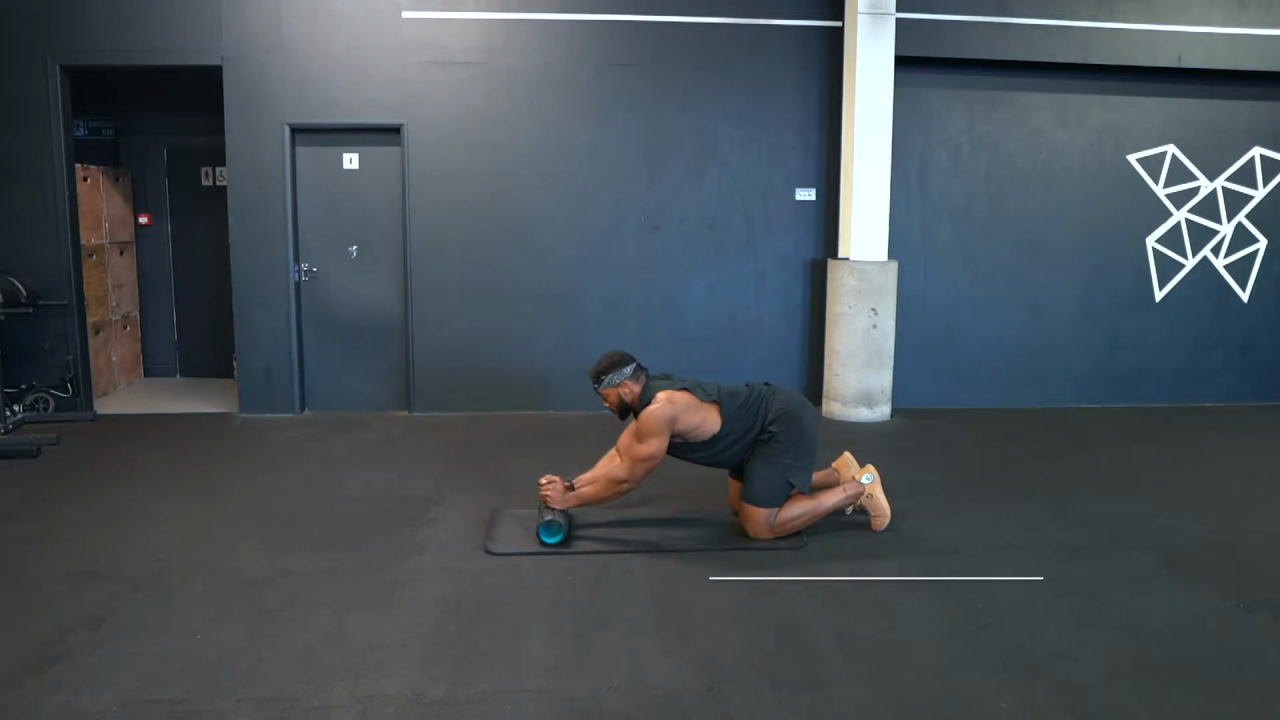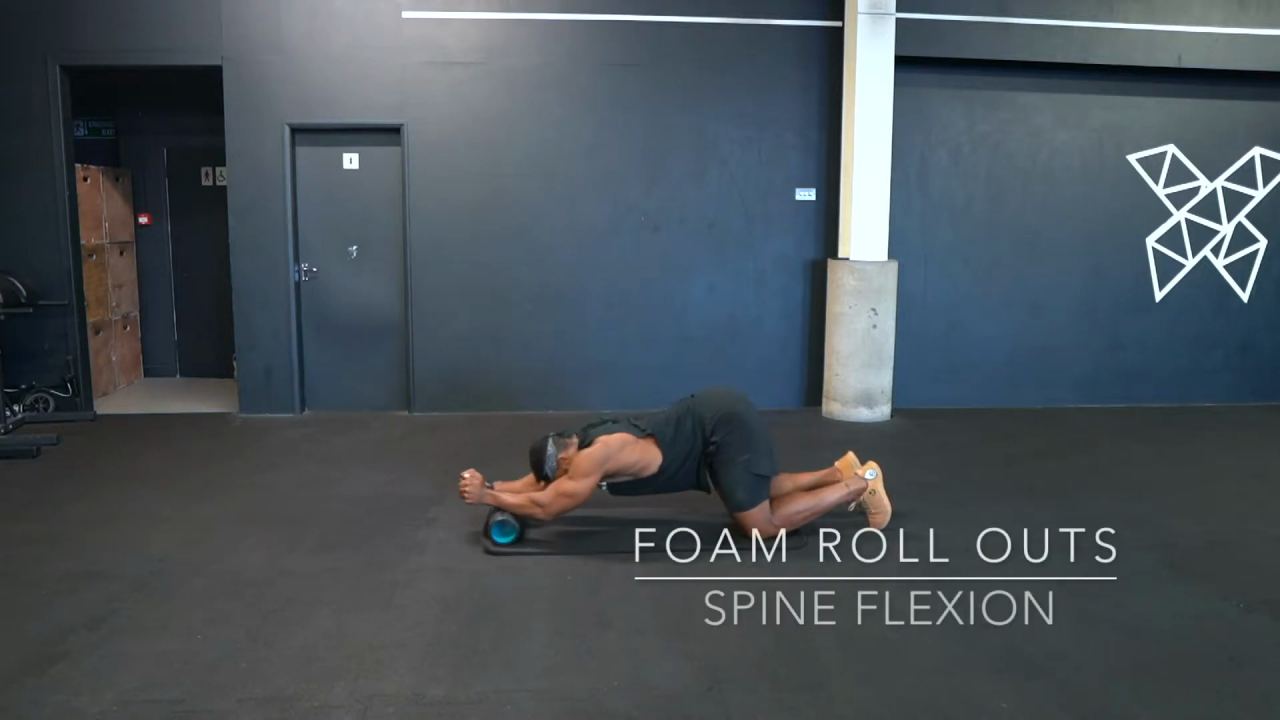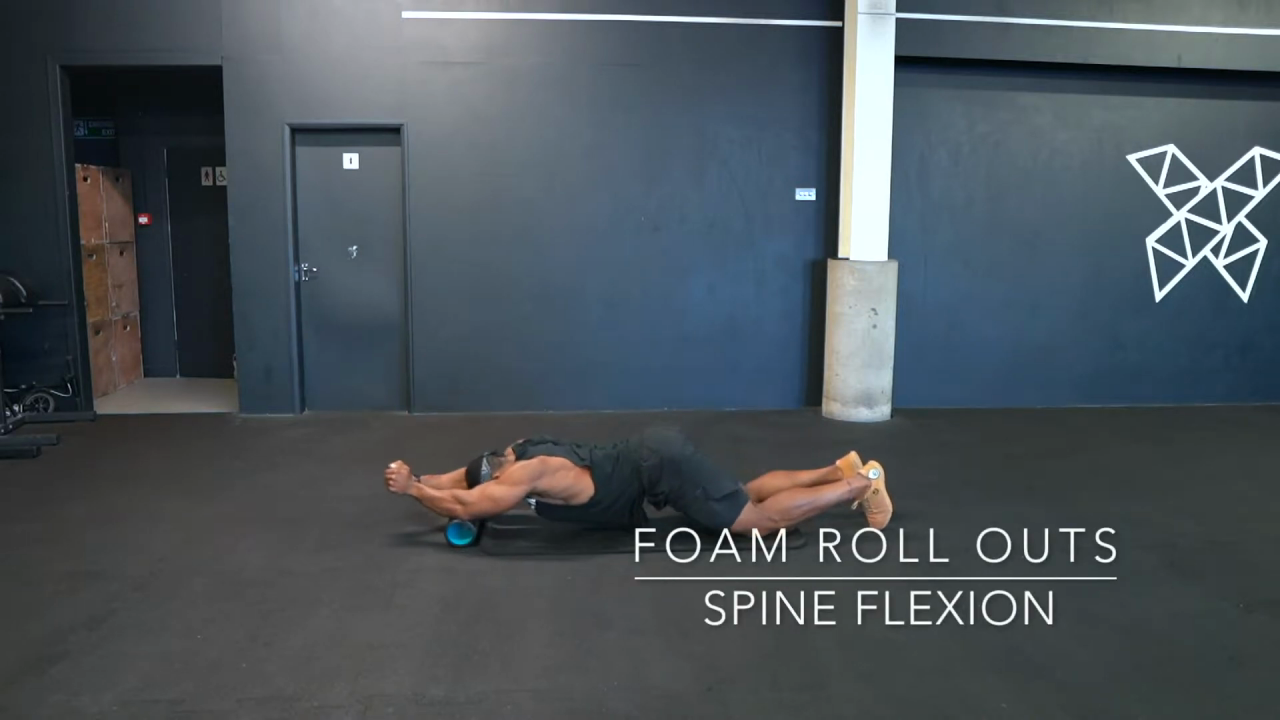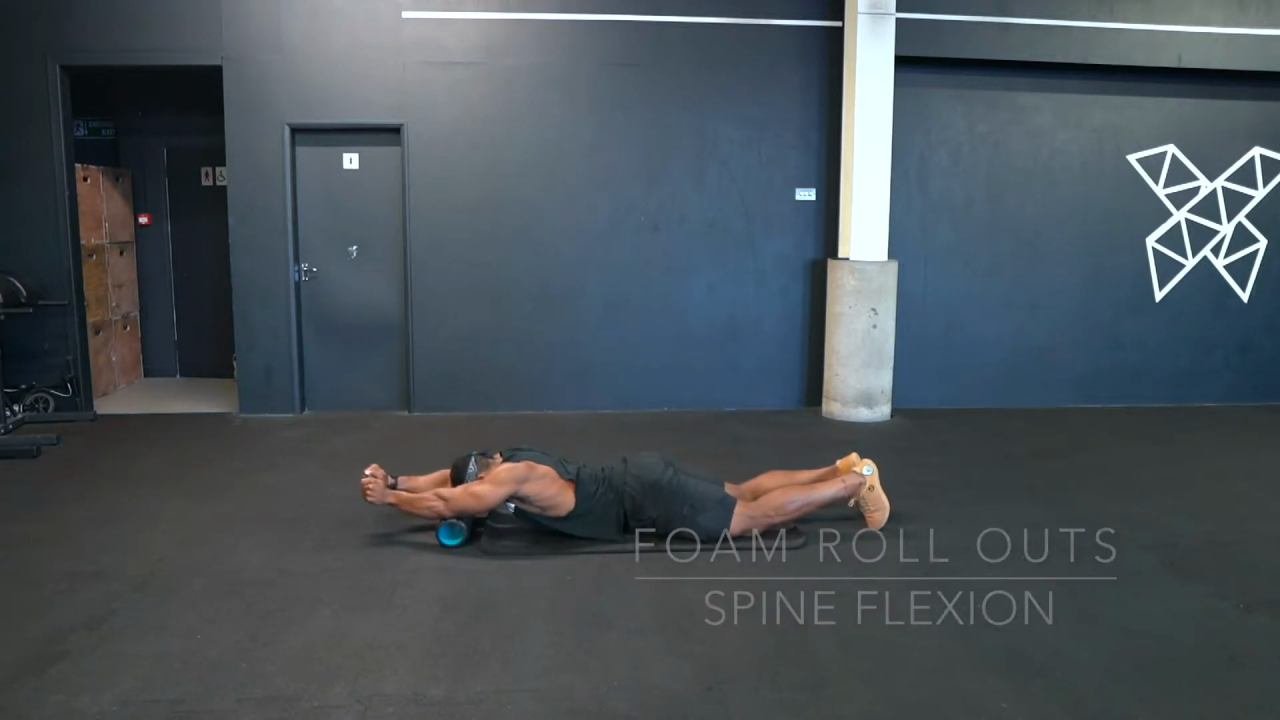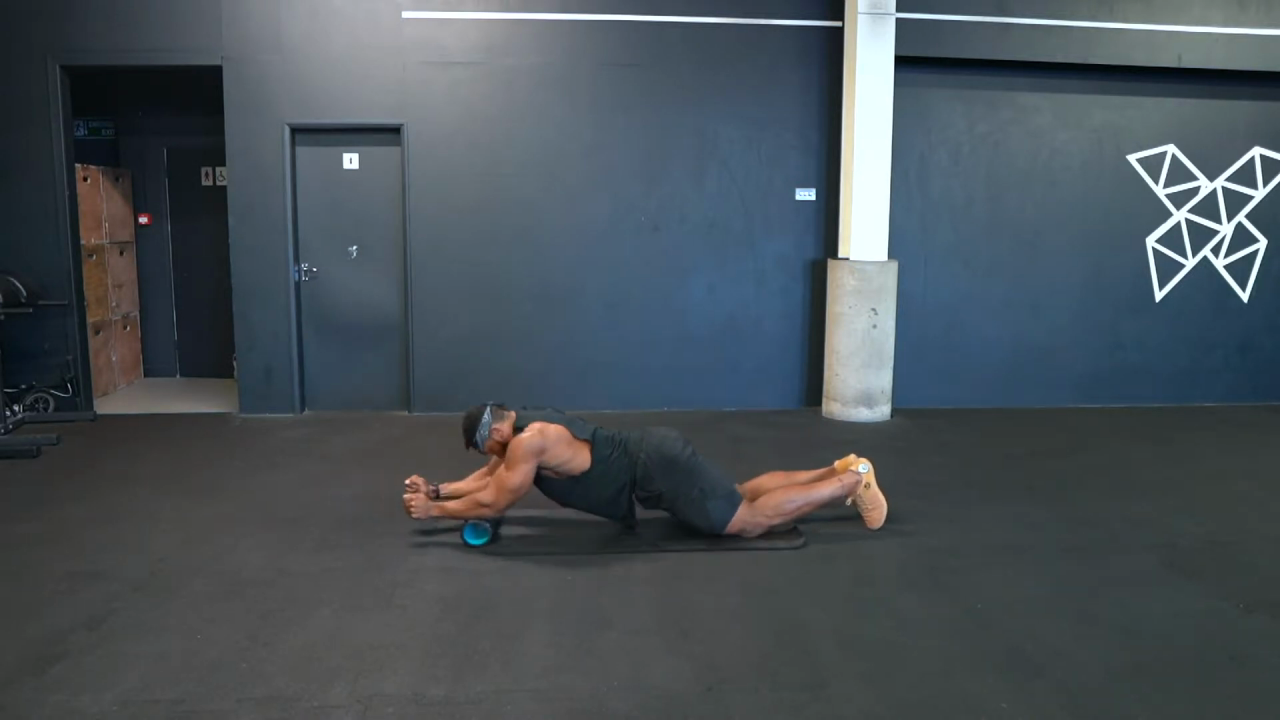
dt=1s
person 1, frame 1
left shoulder: (659, 411)
right shoulder: (654, 397)
left elbow: (627, 478)
right elbow: (619, 455)
left wrist: (570, 500)
right wrist: (572, 483)
left hip: (786, 424)
right hip: (772, 414)
left knee: (760, 525)
right knee: (741, 504)
left ankle: (858, 489)
right ankle: (838, 474)
person 1, frame 2
left shoulder: (597, 456)
right shoulder: (585, 443)
left elbow: (545, 507)
right elbow: (539, 481)
left wrist: (487, 496)
right wrist: (493, 485)
left hip: (724, 423)
right hip: (720, 415)
left knee: (763, 524)
right knee: (753, 497)
left ankle: (859, 485)
right ankle: (840, 471)
person 1, frame 3
left shoulder: (529, 473)
right shoulder: (521, 454)
left elbow: (465, 506)
right elbow: (467, 479)
left wrist: (411, 488)
right wrist: (419, 479)
left hip: (660, 468)
right hip: (658, 453)
left knee: (763, 518)
right knee: (749, 493)
left ankle: (862, 483)
right ankle: (842, 469)
person 1, frame 4
left shoulder: (513, 478)
right shoulder: (506, 461)
left elbow: (445, 504)
right elbow: (449, 478)
left wrist: (387, 498)
right wrist: (395, 480)
left hip: (647, 498)
right hip: (642, 479)
left knee: (755, 517)
right knee: (744, 491)
left ankle: (856, 481)
right ankle: (842, 469)
person 1, frame 5
left shoulder: (529, 441)
right shoulder: (527, 425)
left elbow: (493, 505)
right elbow: (488, 477)
left wrist: (435, 511)
right wrist: (438, 490)
left hip: (659, 469)
right hip: (655, 456)
left knee: (751, 521)
right knee: (744, 493)
left ankle: (851, 480)
right ankle: (840, 470)
